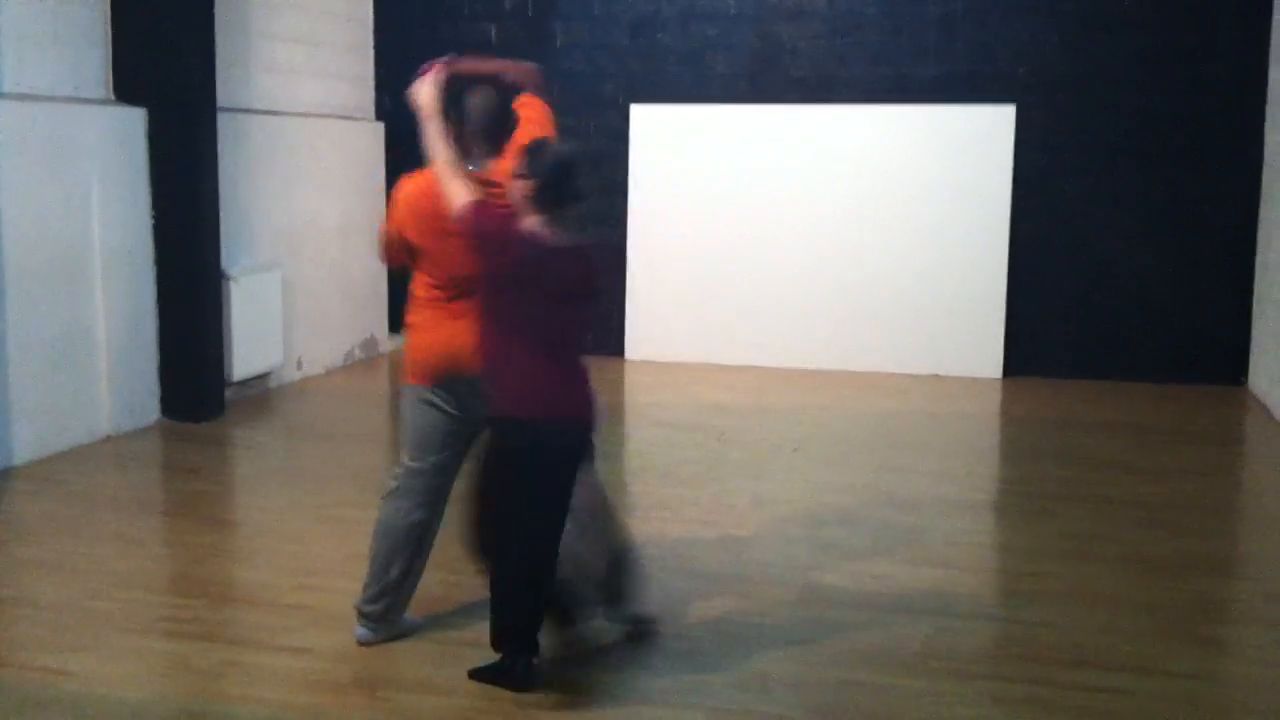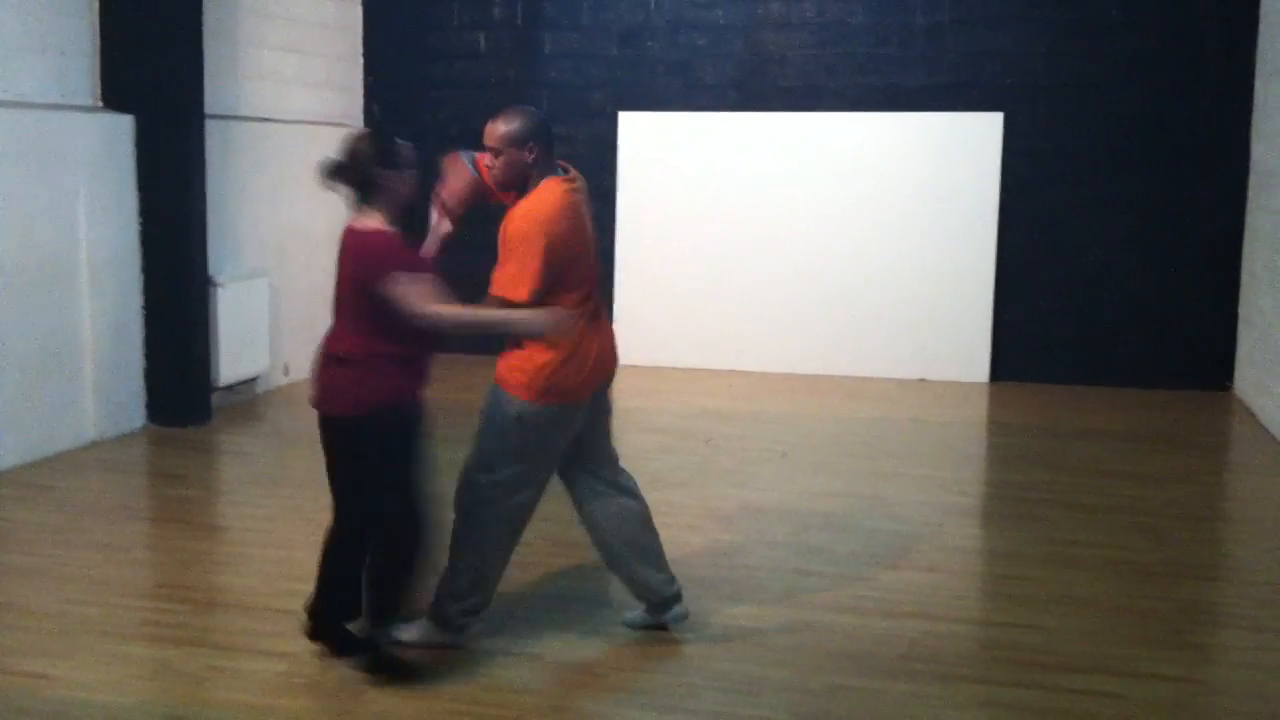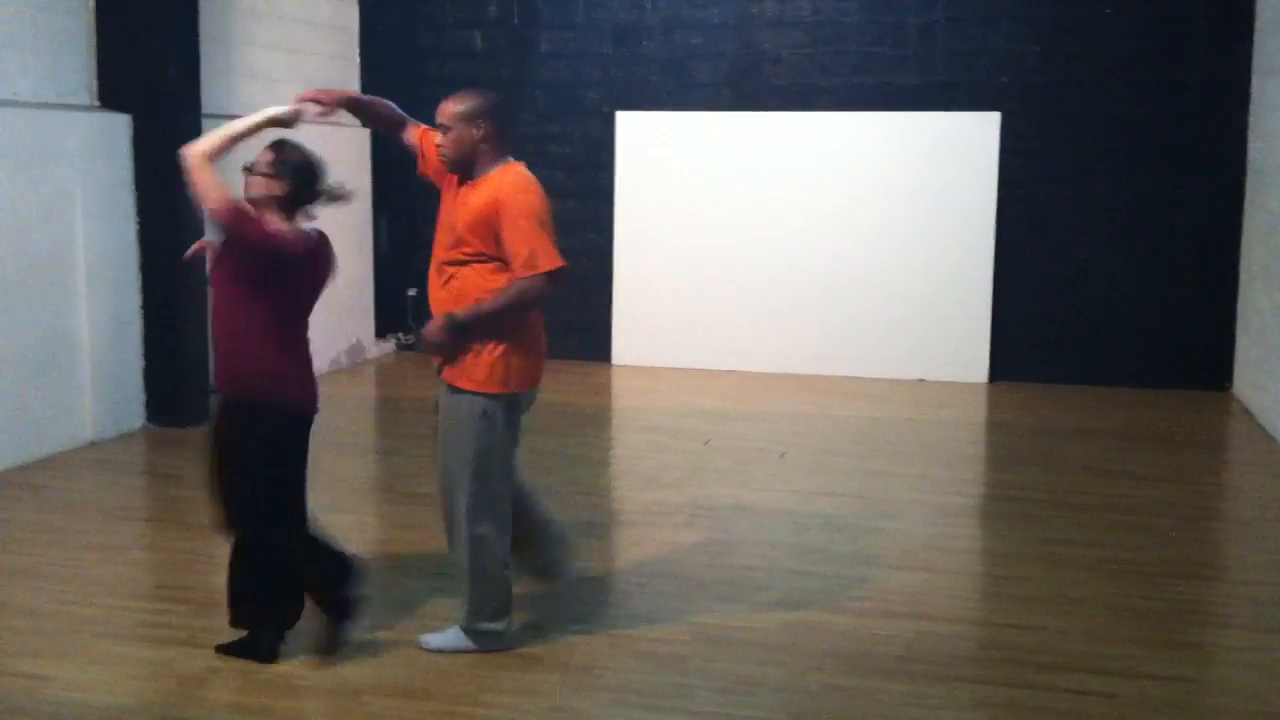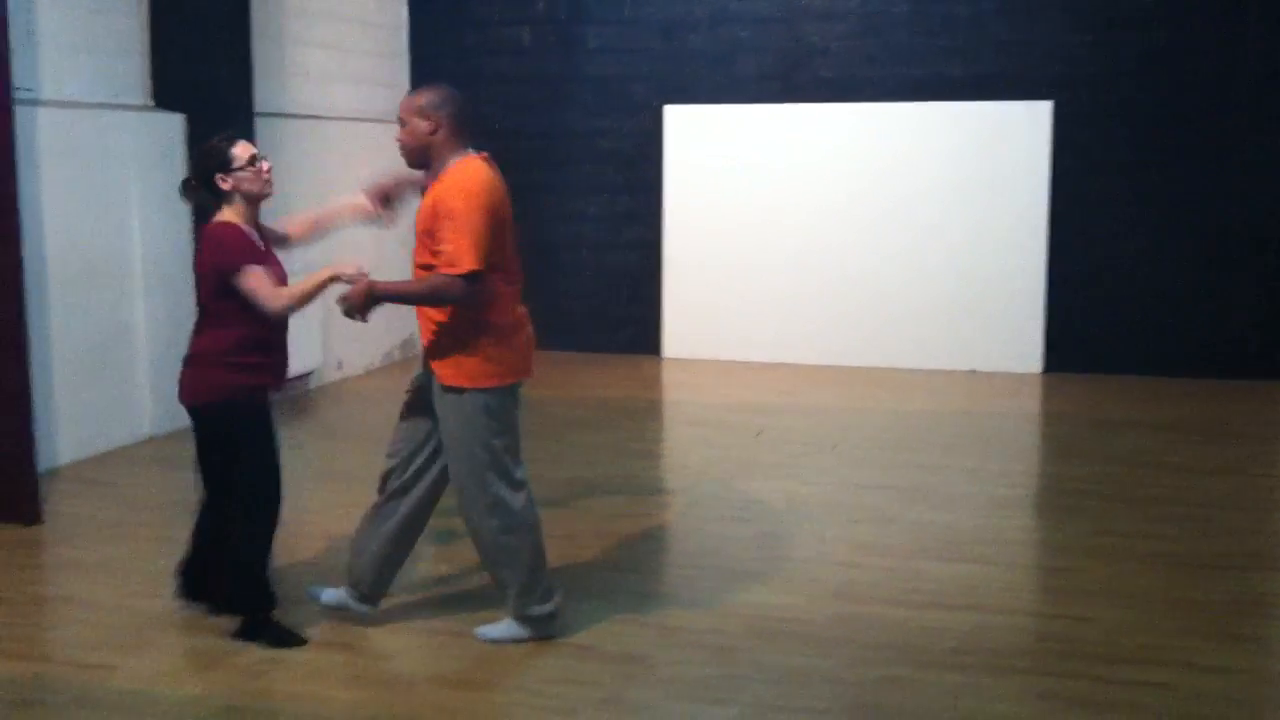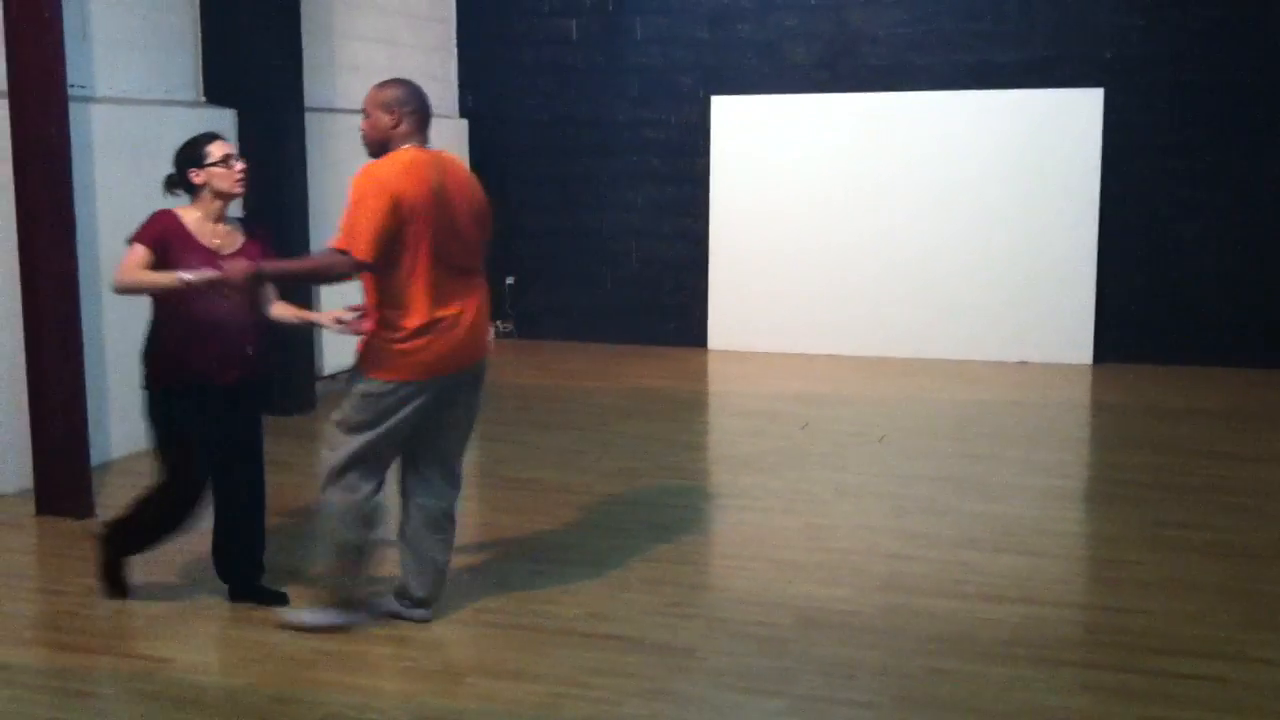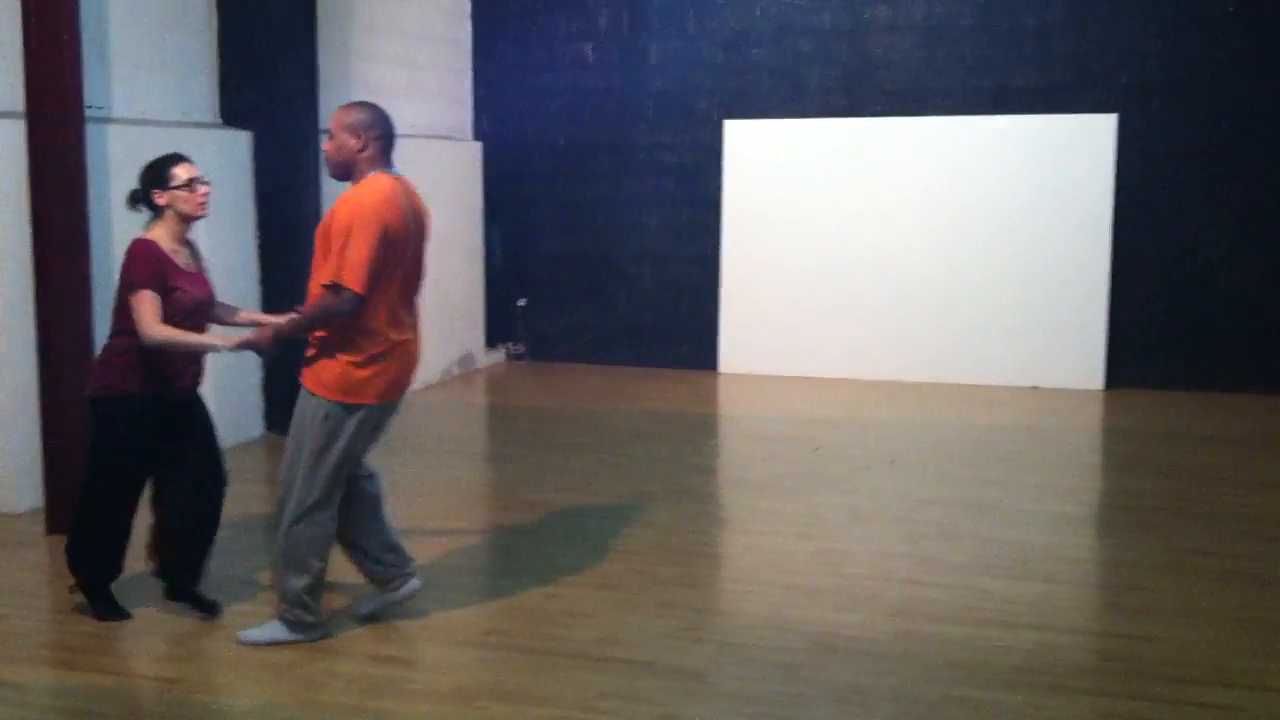
dt=0.4s
person 1, frame 1
left shoulder: (411, 193)
right shoulder: (520, 178)
left elbow: (395, 258)
right elbow: (530, 83)
right wrist: (467, 67)
left hip: (432, 361)
left knee: (416, 487)
left ankle: (378, 614)
person 1, frame 2
left shoulder: (531, 219)
right shoulder: (563, 182)
left elbow: (506, 309)
right elbow: (465, 166)
right wrist: (448, 210)
left hip: (542, 376)
right hip: (589, 364)
left knee: (490, 495)
right knee: (603, 483)
left ankle: (451, 617)
right ankle: (662, 598)
person 1, frame 3
left shoulder: (515, 191)
right shoulder: (455, 170)
left elbow: (540, 279)
right elbow: (402, 124)
left wrist: (459, 321)
right wrist: (349, 99)
left hip: (492, 366)
right hip: (470, 361)
left knee: (474, 496)
right knee: (479, 481)
left ankle: (485, 625)
right ankle: (545, 556)
person 1, frame 4
left shoulder: (463, 188)
right shoulder: (462, 169)
left elbow: (460, 285)
left wrist: (377, 292)
left hip: (476, 362)
right hip: (448, 356)
left knee: (488, 489)
right knee: (409, 470)
left ankle: (534, 611)
right ankle: (363, 588)
person 1, frame 5
left shoulder: (381, 177)
right shoulder: (462, 176)
left elbow: (346, 262)
left wrist: (260, 270)
left hip: (405, 354)
right hip: (465, 348)
left knee: (347, 469)
right knee: (435, 474)
left ankle: (345, 598)
right ankle: (419, 592)
person 1, frame 6
left shoulder: (360, 204)
right shoulder: (405, 197)
left elbow: (343, 300)
left wrist: (284, 330)
right wrist: (304, 324)
left hip: (350, 371)
right hip: (389, 363)
left knee: (306, 494)
right knee: (346, 476)
left ankle: (299, 617)
right ankle: (392, 574)
person 2, frame 1
left shoulder: (505, 240)
right shoulder: (576, 259)
left elbow: (449, 176)
left wrist: (428, 107)
left hip: (531, 415)
right hip: (565, 411)
left knee: (509, 530)
right knee: (517, 527)
right ankle: (519, 650)
person 2, frame 2
left shoulder: (367, 237)
right shoulder: (381, 244)
left elbow: (412, 285)
right elbow: (429, 312)
right wrist: (522, 320)
left hip: (346, 393)
right hip: (375, 398)
left knee: (360, 512)
right knee: (394, 519)
left ankle: (332, 619)
right ankle: (372, 626)
person 2, frame 3
left shoulder: (249, 232)
right shoulder: (313, 247)
left elbow: (194, 157)
left wrist: (265, 119)
right wrist: (220, 247)
left hip: (260, 399)
right hip: (263, 395)
left knee: (259, 511)
right knee: (258, 508)
person 2, frame 4
left shoulder: (244, 228)
right shoulder: (225, 237)
left elbow: (295, 231)
right elbow: (274, 303)
left wrist: (351, 207)
right wrist: (331, 273)
left hip: (222, 384)
right hip: (228, 387)
left knee: (231, 488)
right knee: (253, 495)
left ankle: (205, 579)
right ankle: (253, 613)
person 2, frame 5
left shoulder: (249, 237)
right shoulder: (164, 226)
left elbow: (269, 305)
right elbow: (123, 280)
left wrist: (319, 316)
right wrist: (185, 277)
left hip: (238, 380)
right hip: (177, 381)
left knee: (243, 478)
right knee: (186, 481)
left ankle: (244, 577)
right ankle: (117, 544)
person 2, frame 6
left shoulder: (188, 252)
right shoulder: (144, 254)
left elbow: (209, 310)
right elbow: (152, 331)
left wrist: (269, 320)
right wrist: (221, 342)
left hip: (176, 394)
right hip: (126, 394)
left knee: (202, 482)
right knee: (112, 493)
left ankle: (180, 579)
right ankle: (95, 585)
